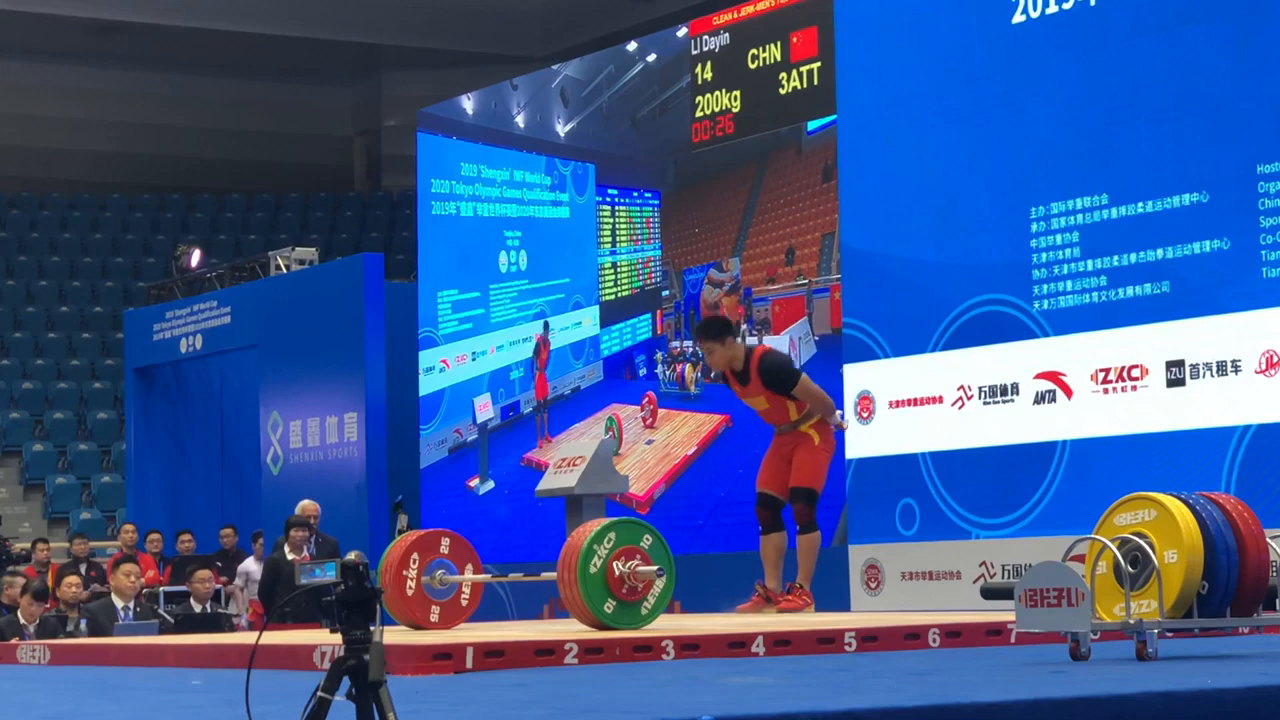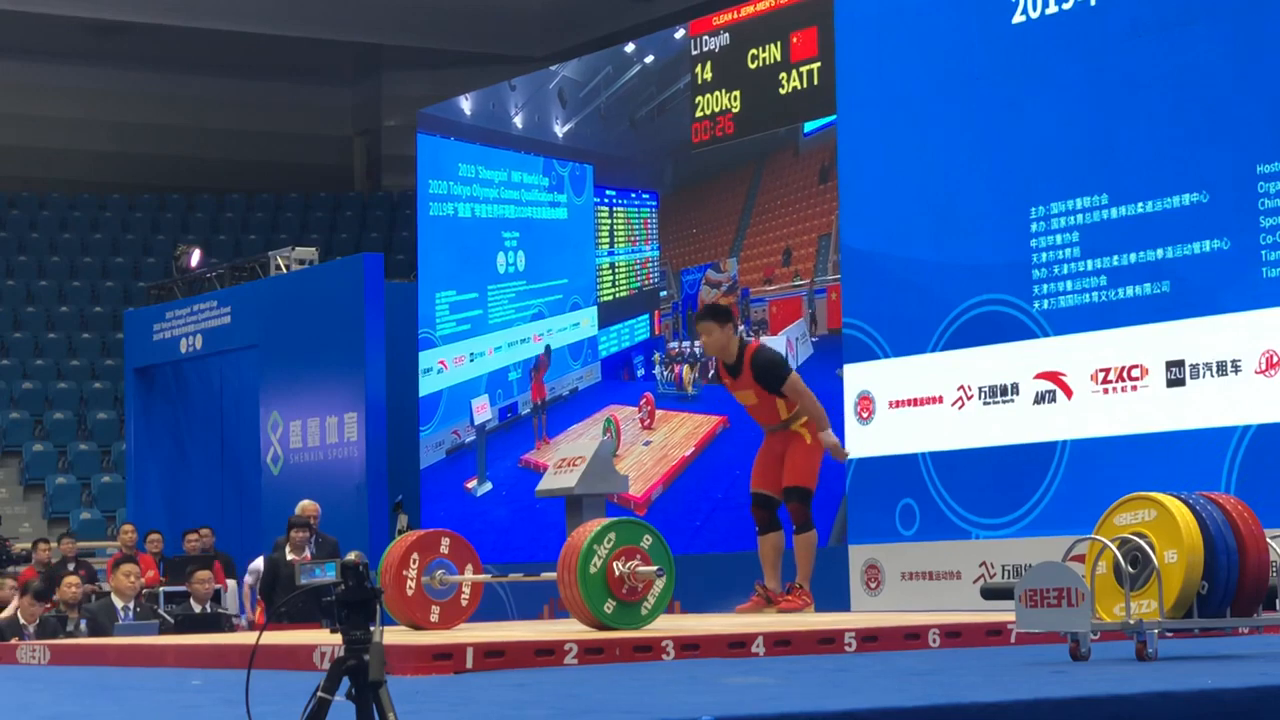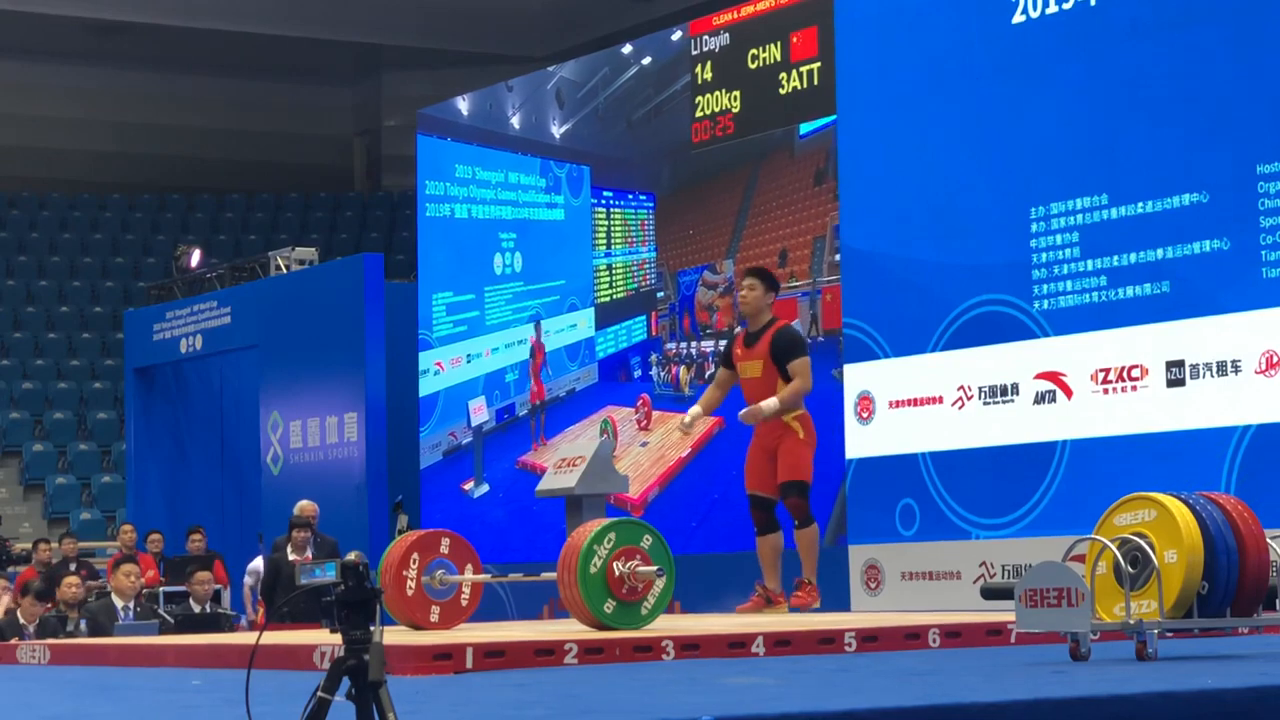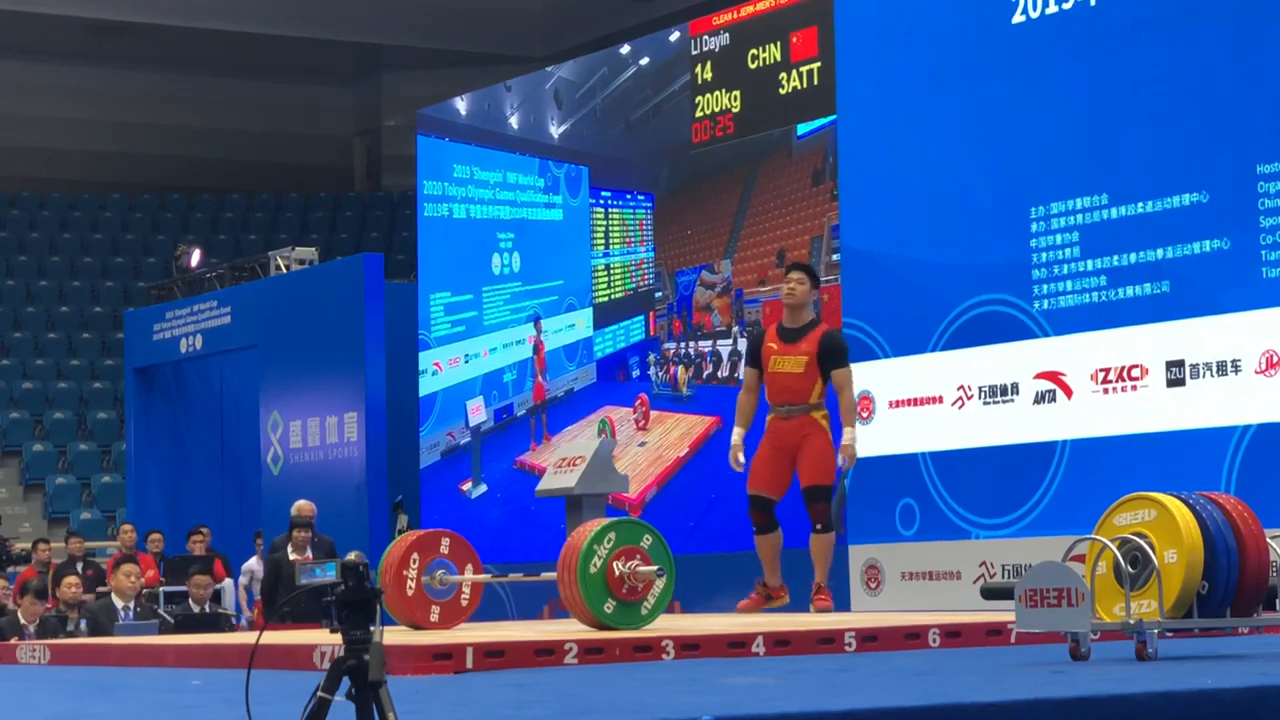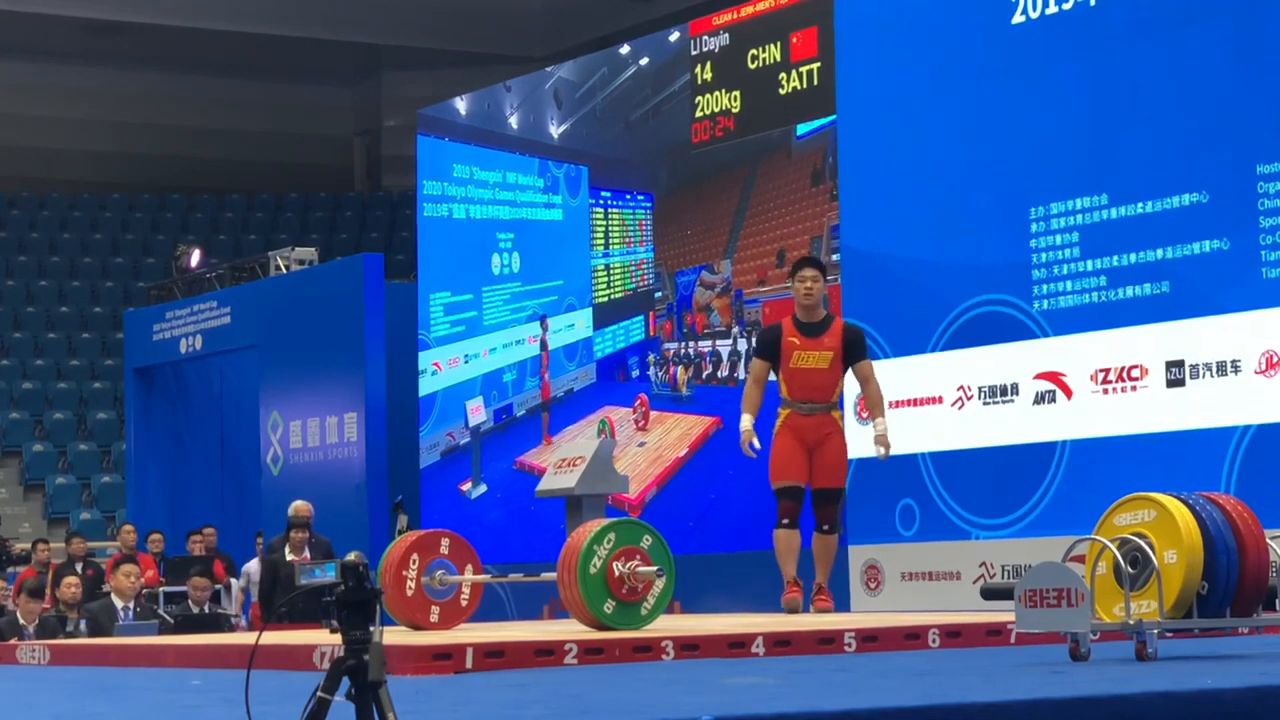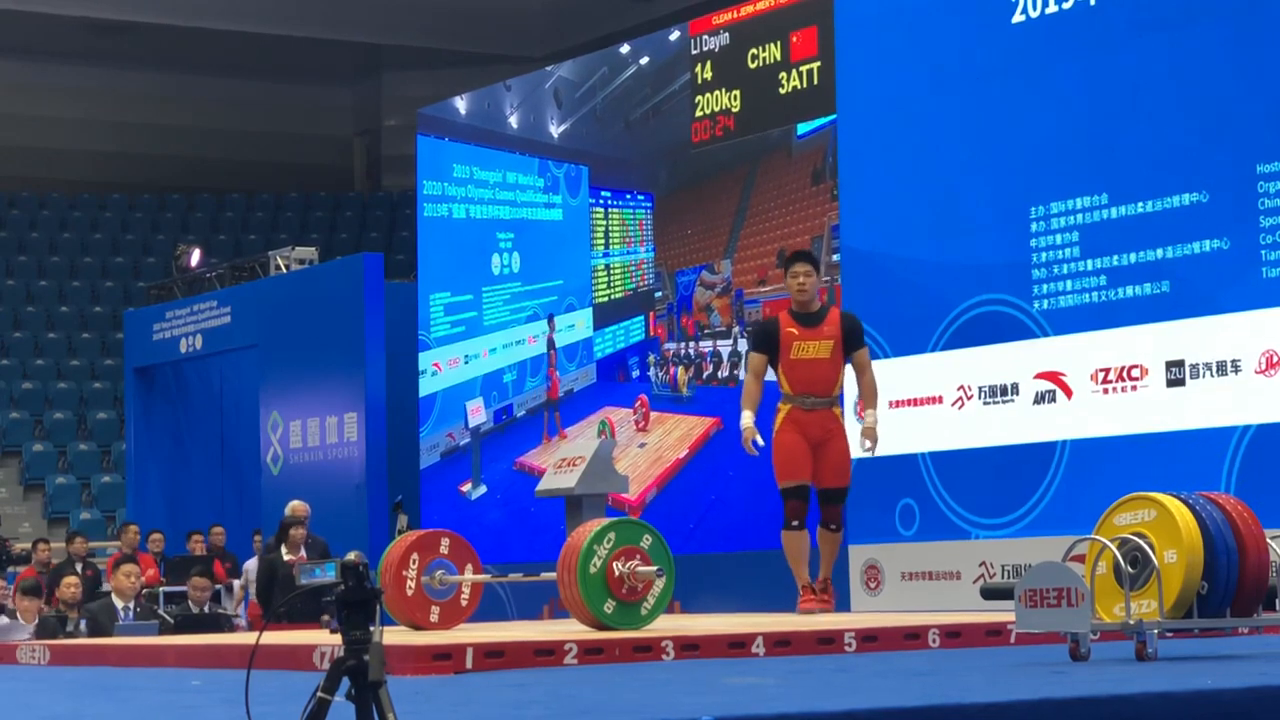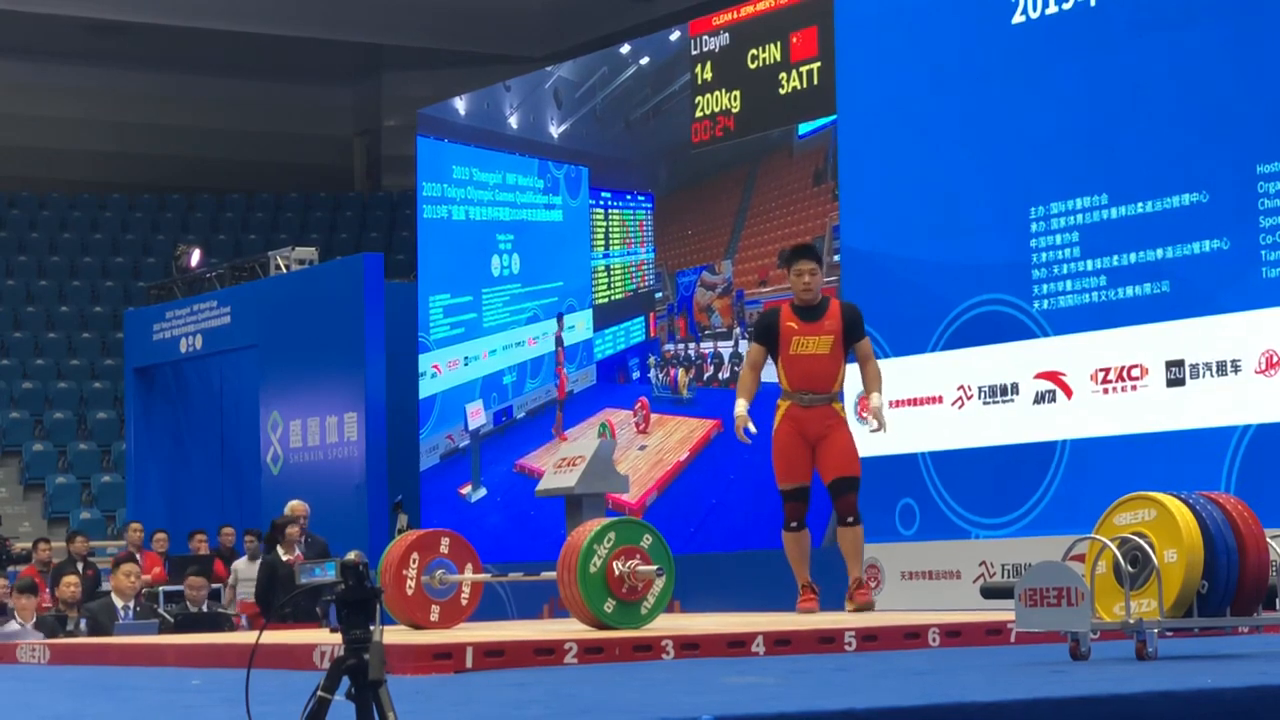
dt=0.4s
person 1, frame 1
left shoulder: (771, 364)
right shoulder: (728, 372)
left elbow: (816, 396)
left wrist: (833, 420)
left hip: (811, 433)
right hip: (782, 436)
left knee: (802, 507)
right knee: (765, 509)
left ankle: (803, 589)
right ankle: (771, 590)
person 1, frame 2
left shoulder: (762, 359)
right shoulder: (721, 368)
left elbow: (804, 397)
left wrist: (826, 435)
left hip: (802, 433)
right hip: (774, 436)
left knee: (796, 505)
right knee: (761, 508)
left ankle: (803, 590)
right ankle: (772, 590)
person 1, frame 3
left shoulder: (785, 336)
right shoulder: (736, 344)
left elbow: (804, 382)
right elbow: (719, 386)
left wrist: (769, 406)
right wrist: (694, 413)
left hip: (793, 427)
right hip: (762, 431)
left knee: (796, 502)
right knee: (759, 510)
left ankle: (809, 584)
right ankle: (772, 592)
person 1, frame 4
left shoulder: (828, 339)
right shoulder: (761, 340)
left elbow: (845, 391)
right elbow: (749, 391)
left wrist: (848, 437)
right wrist: (737, 436)
left hip: (813, 427)
right hip: (775, 428)
left knee: (818, 508)
right knee: (758, 508)
left ankle: (820, 588)
right ankle: (772, 587)
person 1, frame 5
left shoulder: (847, 334)
right shoulder: (774, 334)
left elbow: (868, 382)
right elbow: (756, 381)
left wrist: (880, 426)
right wrist: (746, 423)
left hip: (829, 427)
right hip: (790, 426)
left knee: (827, 511)
right knee: (787, 507)
left ankle: (820, 588)
right ankle: (790, 584)
person 1, frame 6
left shoulder: (845, 323)
right shoulder: (770, 328)
left elbow: (864, 371)
right elbow: (754, 376)
left wrist: (869, 419)
right wrist: (747, 420)
left hip: (830, 421)
right hip: (790, 422)
left knee: (833, 509)
right knee: (795, 507)
left ankle: (825, 581)
right ankle: (805, 589)
person 1, frame 7
left shoulder: (846, 314)
right shoulder: (772, 319)
left elbow: (867, 360)
right elbow: (752, 366)
left wrist: (875, 400)
right wrist: (741, 408)
left hip: (831, 417)
right hip: (790, 419)
left knee: (847, 500)
right knee: (795, 507)
left ankle: (858, 583)
right ankle: (806, 588)
